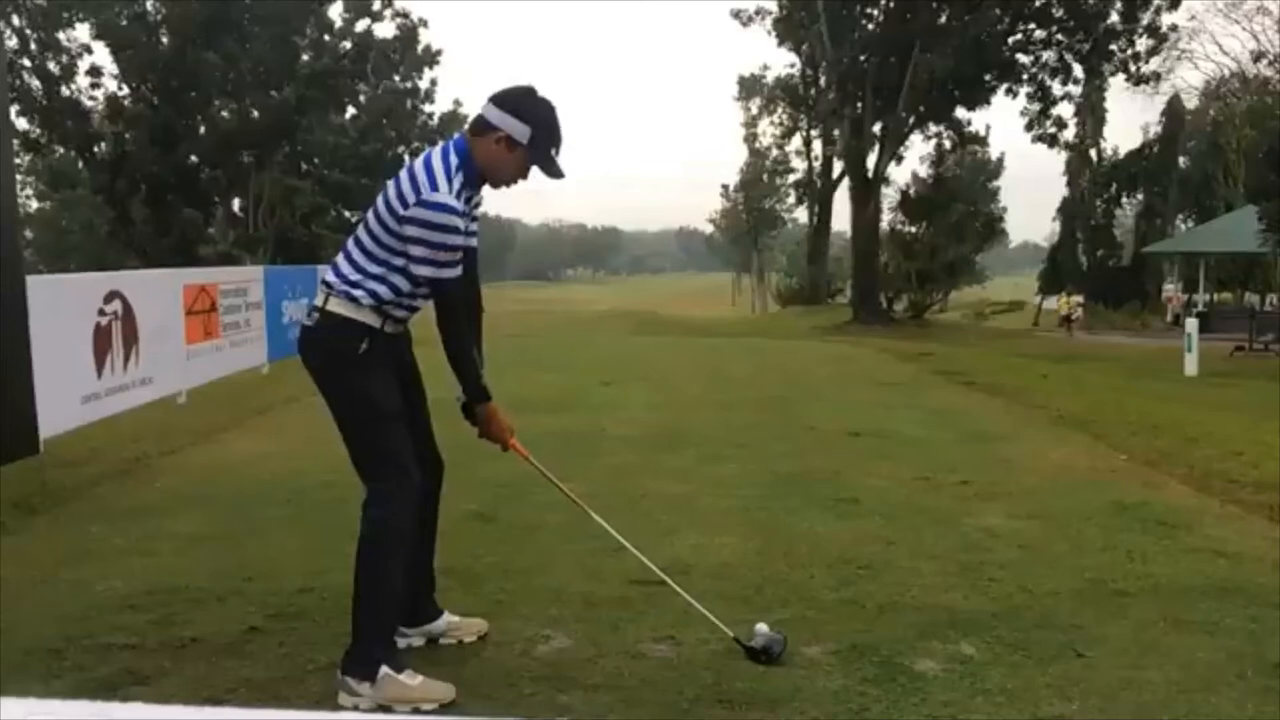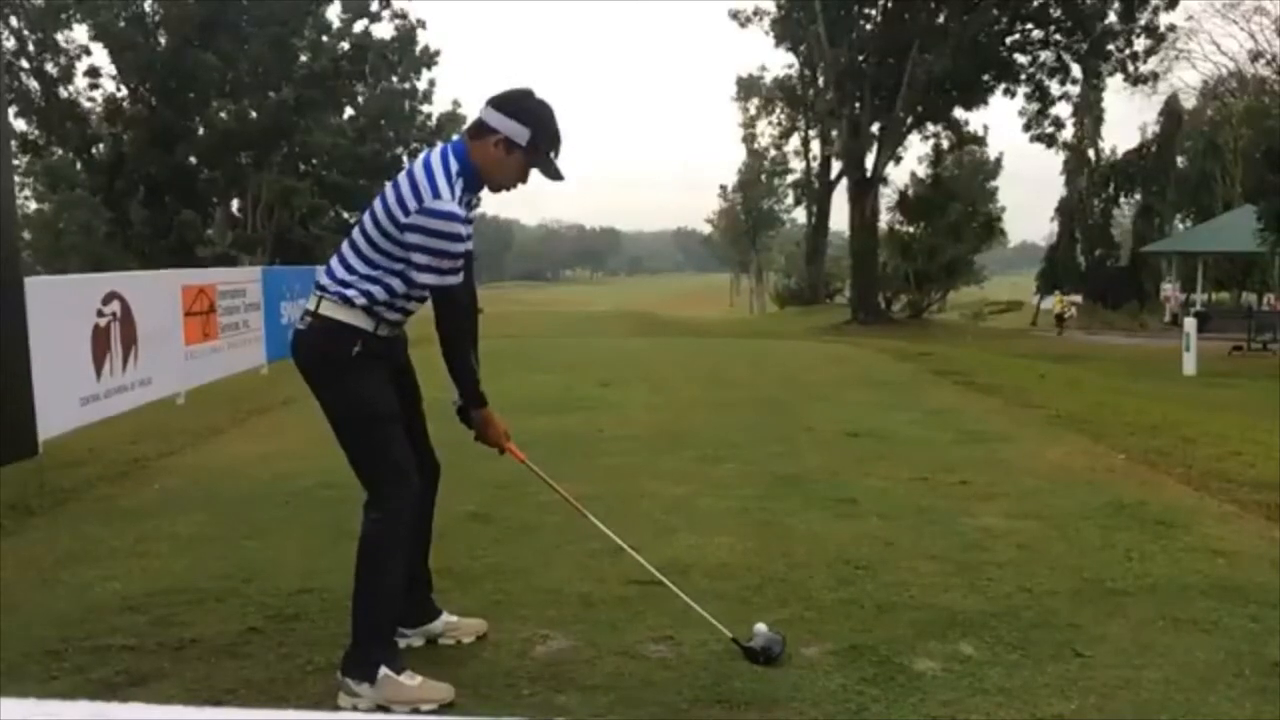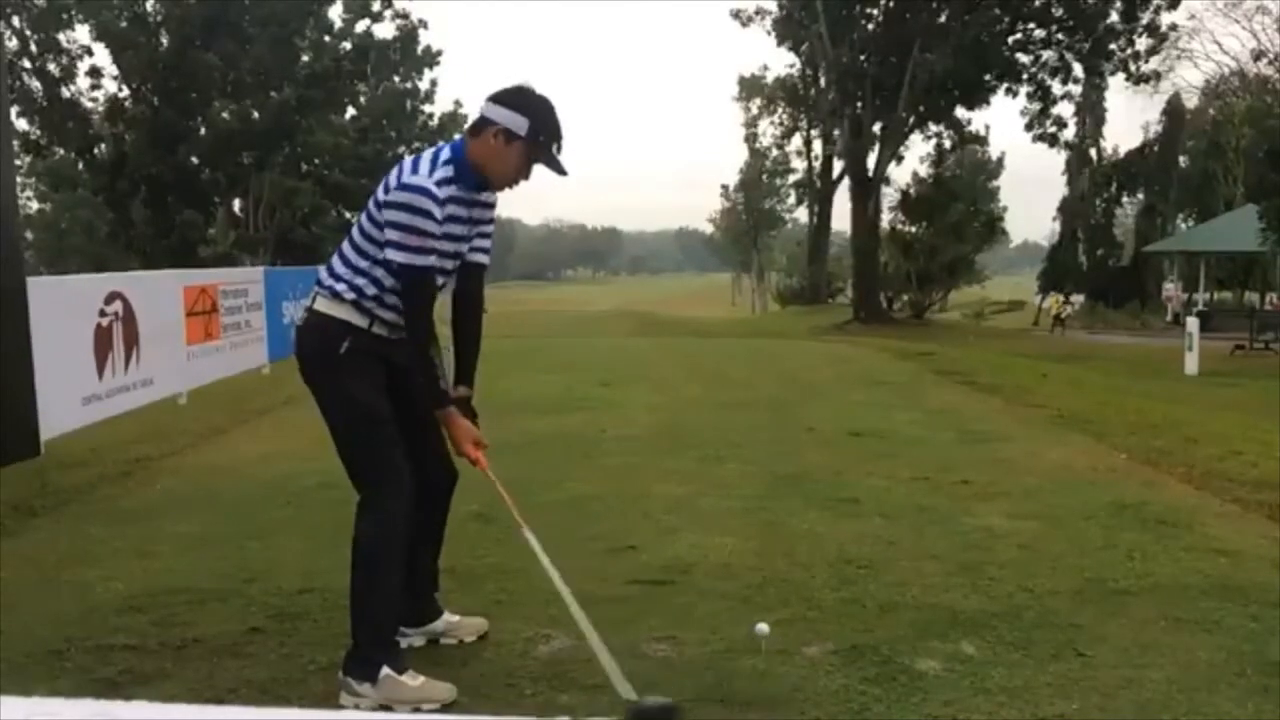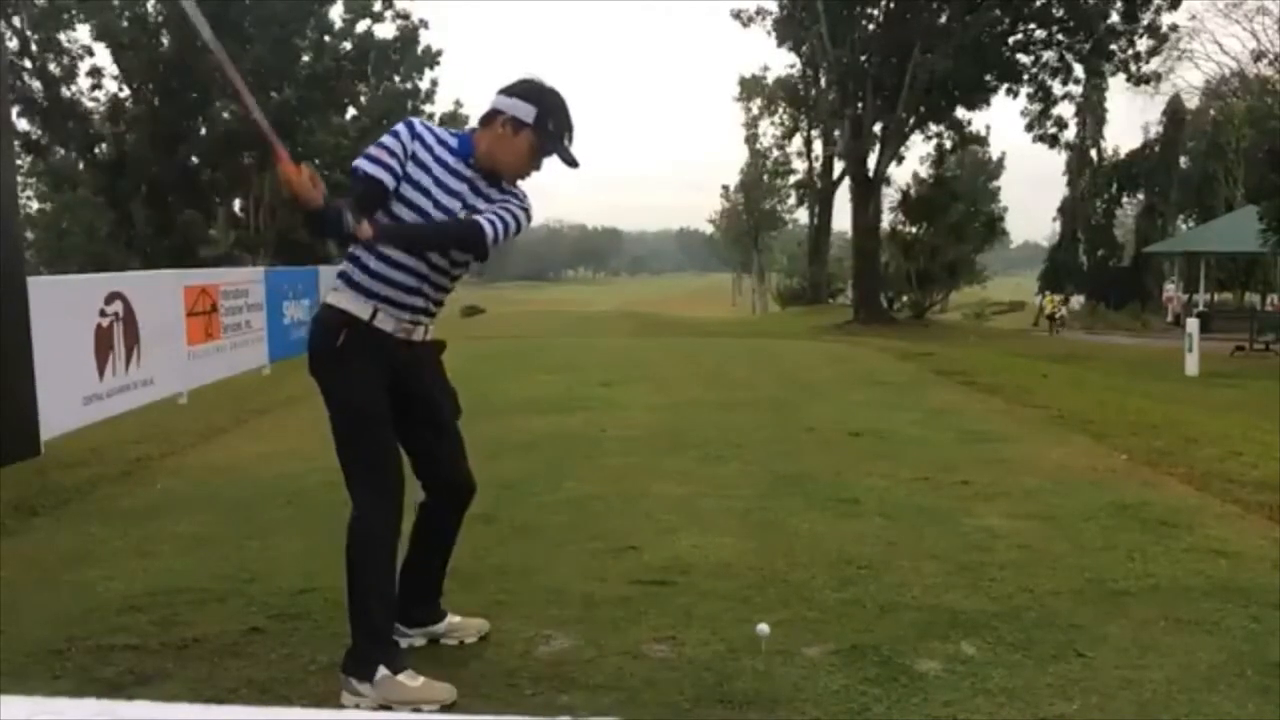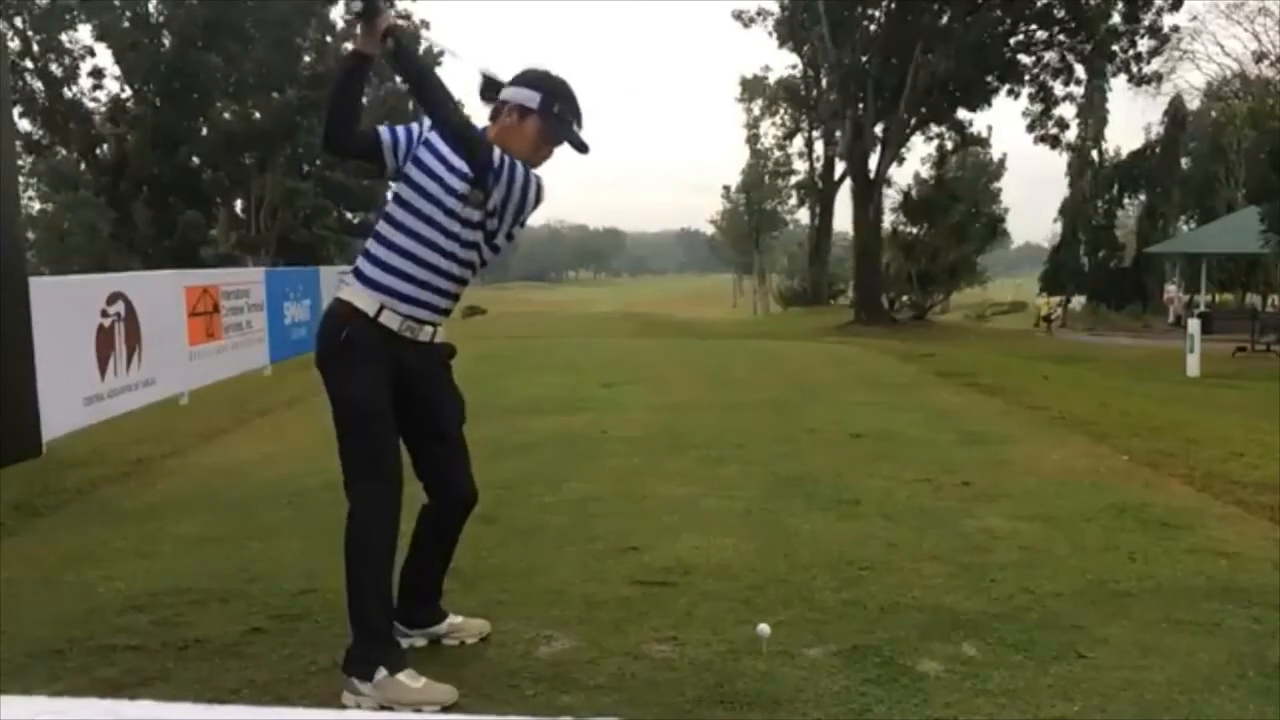
dt=1s
person 1, frame 1
left shoulder: (457, 174)
right shoulder: (438, 198)
left elbow: (466, 295)
right elbow: (449, 310)
left wrist: (477, 391)
right wrist: (480, 400)
left hip: (380, 336)
right hip: (346, 340)
left knee: (425, 471)
right knee: (395, 486)
left ankle: (415, 612)
right ankle: (367, 669)
person 1, frame 2
left shoulder: (452, 171)
right shoulder: (440, 204)
left elbow: (463, 296)
right elbow: (450, 315)
left wrist: (472, 395)
right wrist: (477, 405)
left hip: (374, 337)
right hip: (340, 342)
left knee: (421, 473)
right knee: (395, 490)
left ankle: (413, 612)
right ankle: (367, 669)
person 1, frame 3
left shoulder: (480, 196)
right shoulder: (420, 189)
left elbow: (468, 298)
right elbow: (417, 308)
left wrist: (463, 397)
right wrist: (444, 409)
left hip: (390, 343)
right hip: (341, 340)
left knee: (434, 475)
right knee: (388, 491)
left ankle: (415, 611)
right ankle: (369, 670)
person 1, frame 4
left shoulder: (512, 207)
right shoulder: (414, 137)
left elbow: (446, 237)
right elbow: (355, 212)
left wrist: (366, 225)
right wrist: (325, 207)
left hip: (411, 346)
right hip: (349, 334)
left knee: (452, 483)
right knee: (379, 493)
left ankle: (416, 613)
right ankle: (370, 669)
person 1, frame 5
left shoulder: (526, 187)
right shoulder: (426, 140)
left elbow: (455, 128)
right elbow: (339, 141)
left wrist: (398, 44)
right wrist: (364, 52)
left hip: (421, 348)
right hip: (358, 333)
left knee: (454, 489)
right knee: (377, 492)
left ankle: (417, 614)
right ankle: (371, 667)
